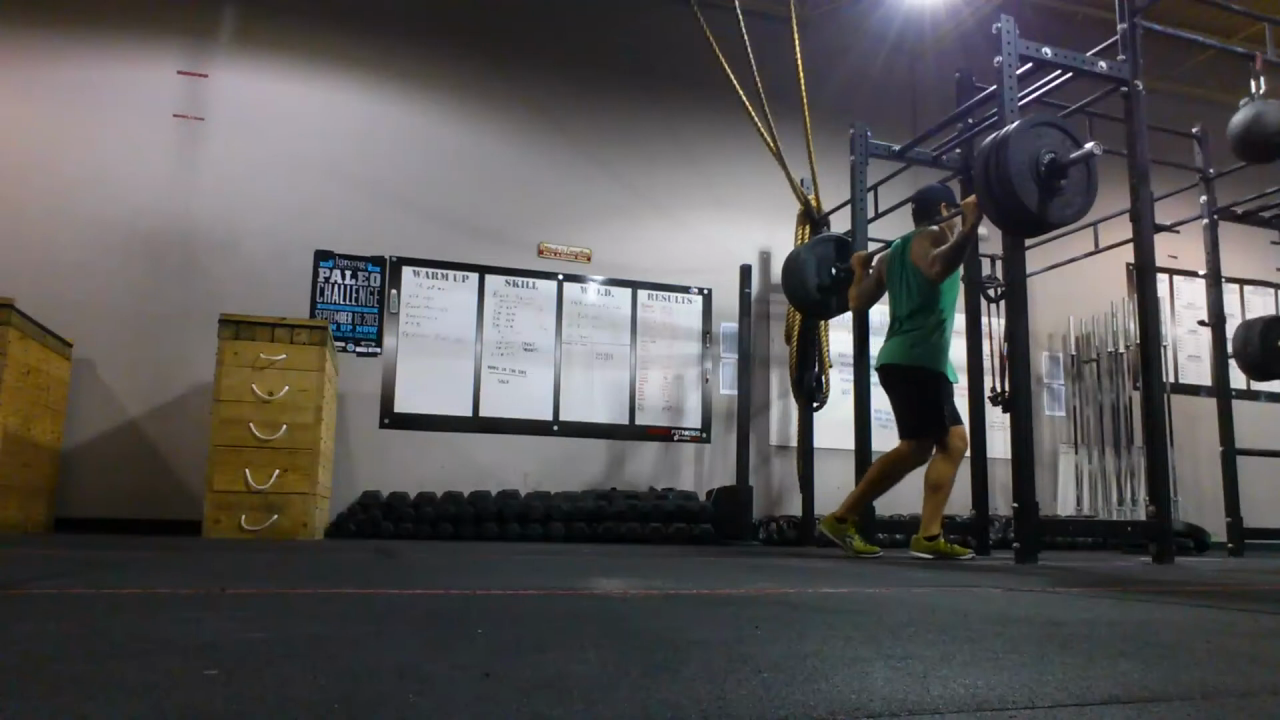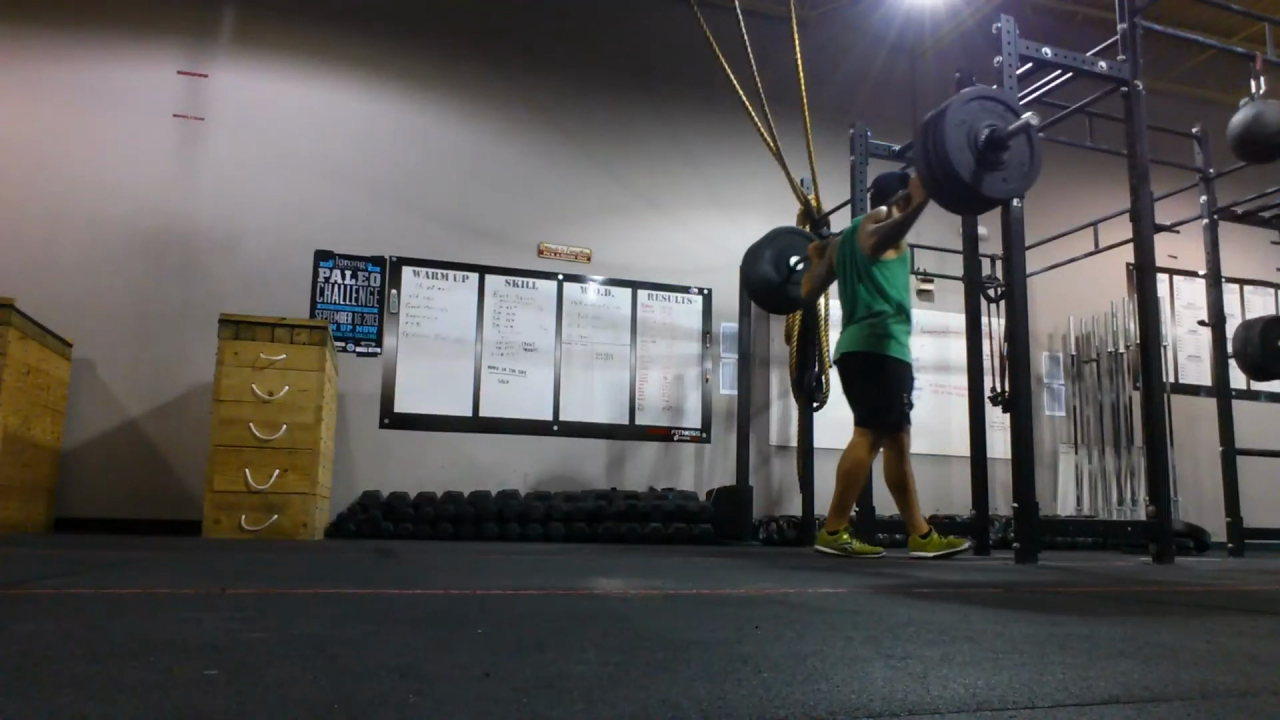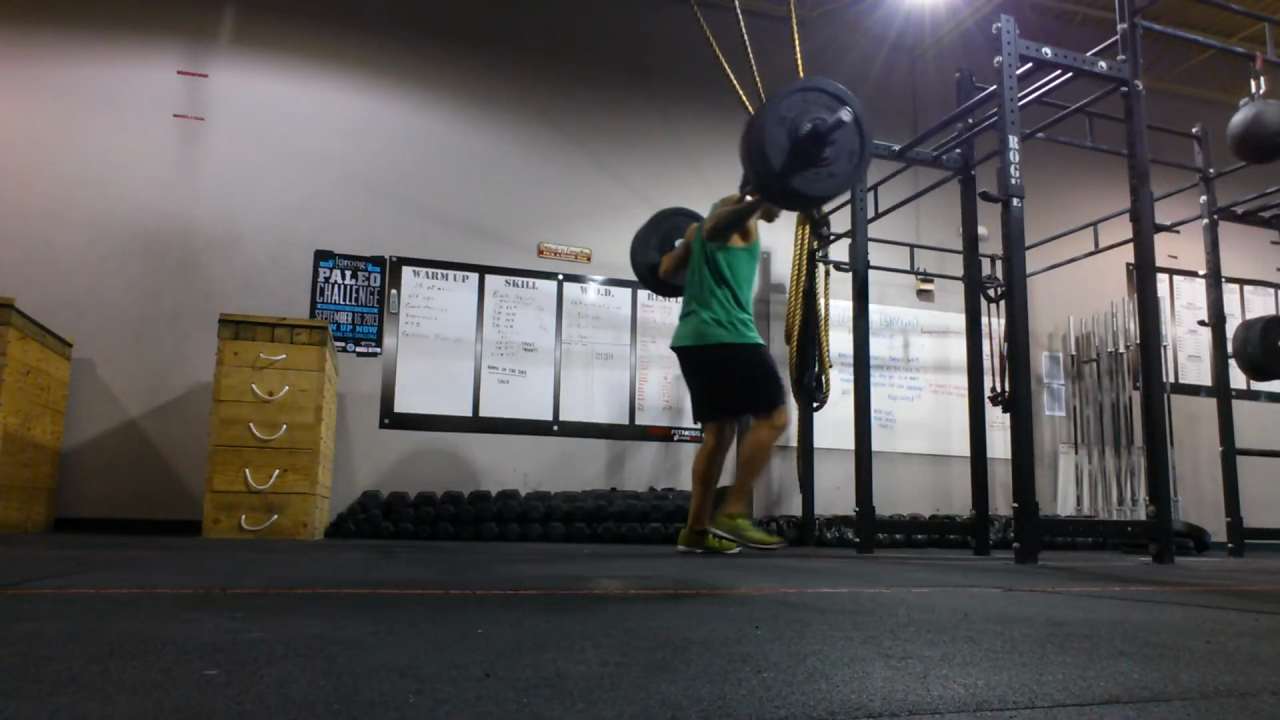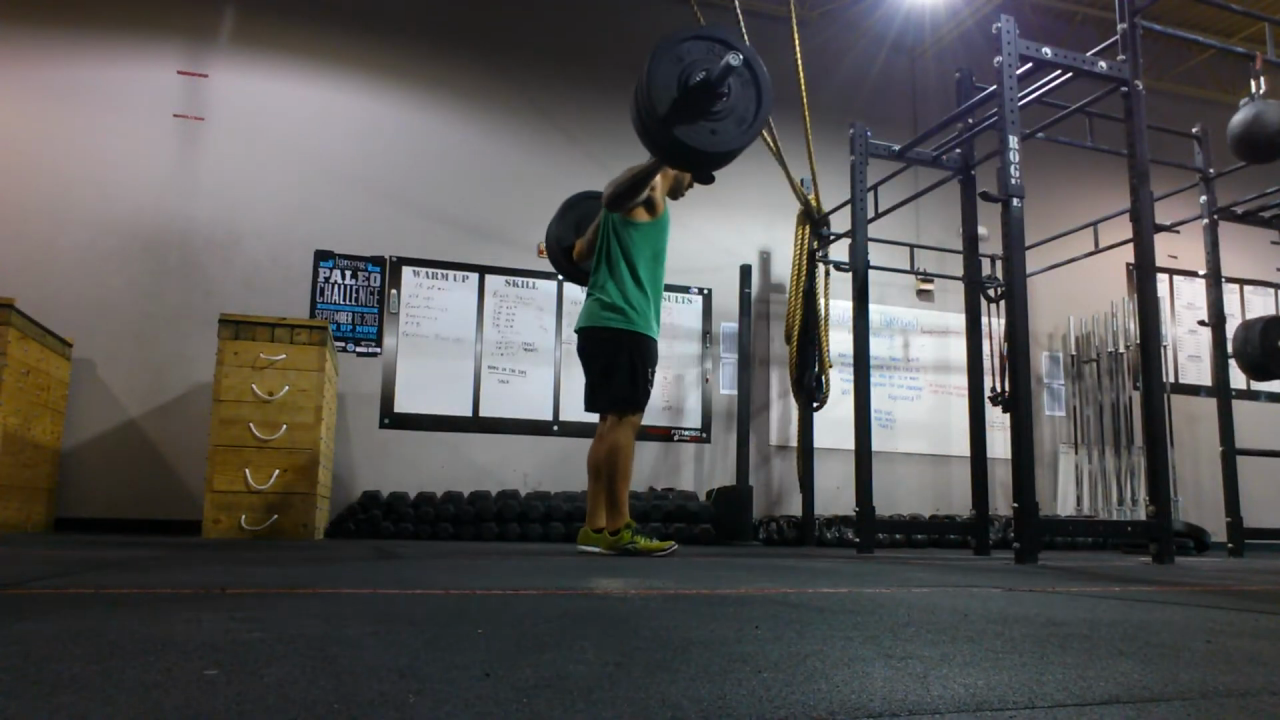
dt=1s
person 1, frame 1
left shoulder: (892, 253)
right shoulder: (934, 235)
left elbow: (858, 302)
right elbow: (938, 268)
left wrist: (860, 270)
right wrist: (972, 223)
left hip: (904, 359)
right hip: (919, 360)
left knee: (954, 442)
right knee: (915, 448)
left ankle: (929, 535)
right ankle: (842, 519)
person 1, frame 2
left shoulder: (842, 239)
right shoulder: (882, 218)
left elbow: (810, 290)
right elbow: (875, 242)
left wrist: (816, 259)
right wrist: (919, 203)
left hip: (854, 347)
right hip: (879, 345)
left knee: (896, 440)
right knee: (870, 436)
left ankle: (921, 534)
right ankle: (833, 531)
person 1, frame 3
left shoulder: (706, 228)
right shoulder: (737, 208)
left elbow: (668, 269)
right elbow: (716, 225)
left wrist: (687, 241)
right wrist: (765, 195)
left hip: (696, 337)
right hip: (725, 335)
left knee: (719, 433)
right knee: (774, 415)
left ankle: (697, 529)
right ankle: (732, 513)
person 1, frame 4
left shoulder: (632, 198)
right shoulder: (648, 185)
left elbow: (581, 252)
right elbow: (613, 195)
left wrist: (597, 225)
right wrist: (662, 158)
left hip: (601, 323)
right hip: (624, 323)
left knee: (612, 423)
right knee: (624, 420)
left ankle: (596, 528)
right ankle: (618, 530)
